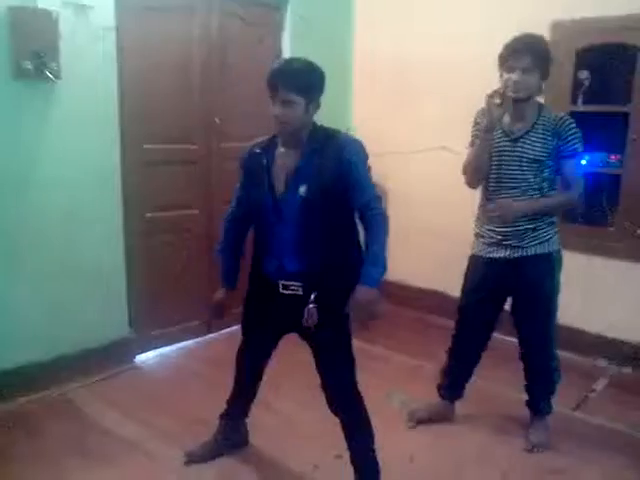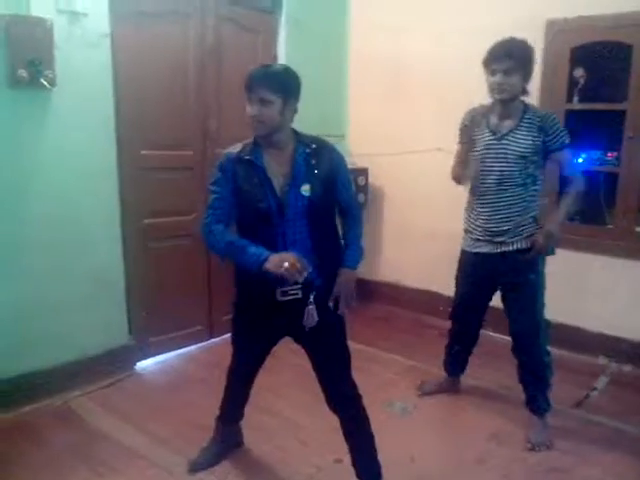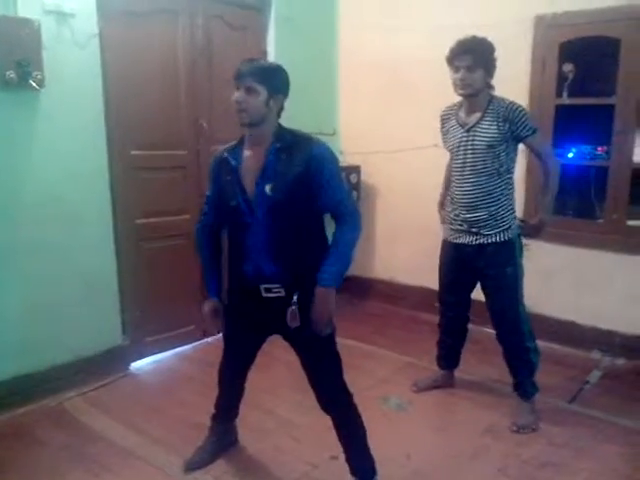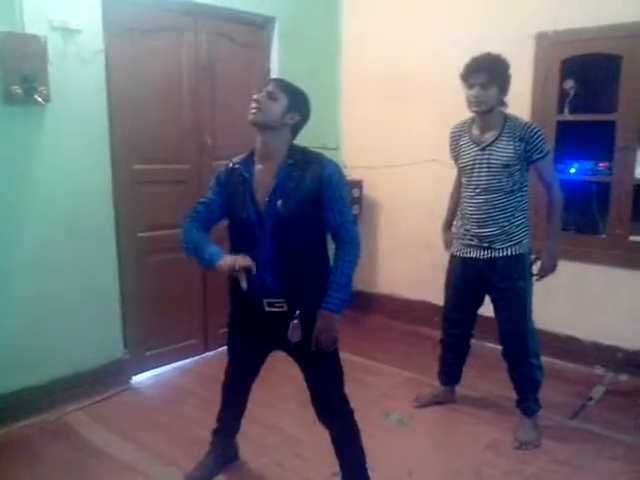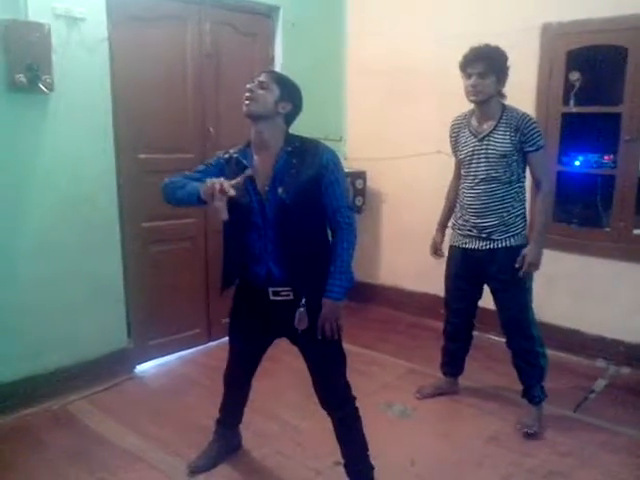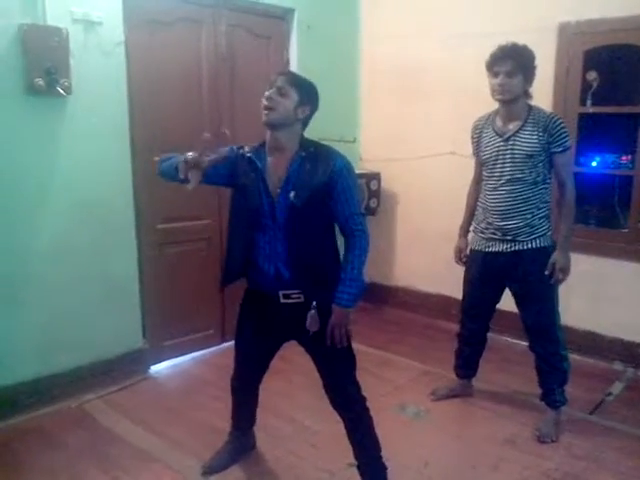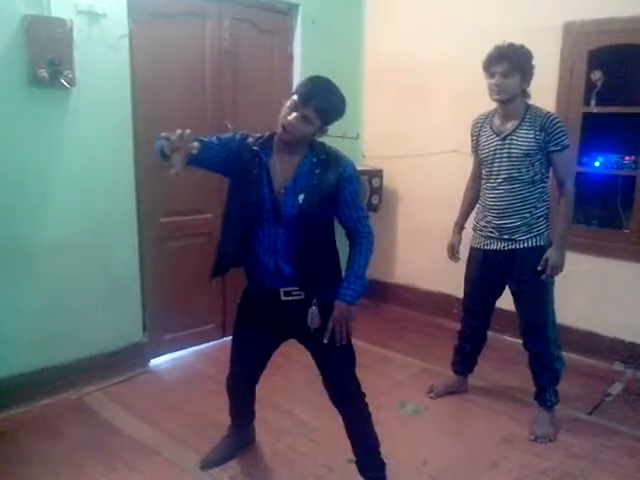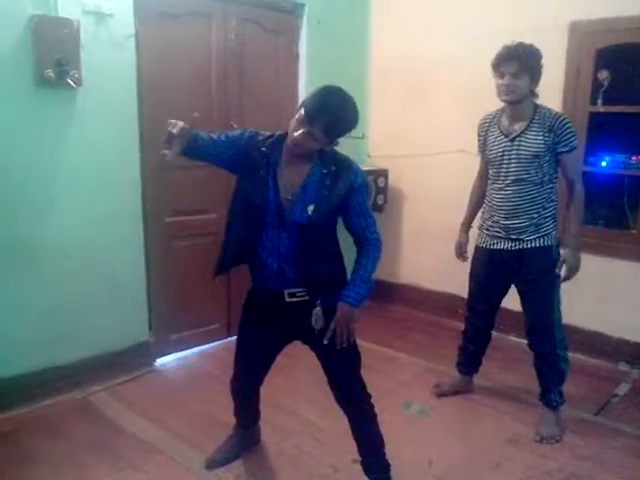
dt=0.5s
person 1, frame 1
left shoulder: (344, 152)
right shoulder: (257, 157)
left elbow: (374, 217)
right elbow: (237, 222)
left wrist: (369, 280)
right wrist: (226, 282)
left hip: (324, 294)
right hip: (267, 290)
left knee: (341, 389)
right knee: (248, 364)
right ankle: (231, 430)
person 1, frame 2
left shoulder: (325, 157)
right shoulder: (234, 164)
left elbow: (352, 213)
right elbow: (213, 229)
left wrist: (349, 265)
right wrist: (265, 258)
left hip: (318, 296)
right hip: (258, 296)
left knee: (341, 392)
right knee: (241, 372)
right ankle: (227, 434)
person 1, frame 3
left shoulder: (311, 154)
right shoulder: (225, 162)
left elbow: (349, 220)
right elbow: (208, 228)
left wrist: (326, 284)
right wrist: (212, 290)
left hip: (301, 295)
right hip: (245, 295)
left knee: (331, 390)
right knee: (231, 369)
right ankle: (222, 431)
person 1, frame 4
left shoulder: (321, 172)
right shoulder: (232, 174)
left elbow: (348, 241)
right elbow: (192, 225)
left wrist: (331, 308)
right wrist: (219, 258)
left hip: (305, 310)
right hip: (250, 308)
left knee: (332, 406)
right knee: (235, 384)
right ankle: (223, 446)
person 1, frame 5
left shoulder: (318, 159)
right shoulder: (231, 163)
left elbow: (345, 228)
right elbow: (171, 188)
left wrist: (334, 294)
right wrist: (204, 189)
left hip: (308, 298)
right hip: (252, 296)
left knee: (335, 393)
right knee: (236, 374)
right ankle: (226, 436)
person 1, frame 6
left shoulder: (331, 166)
right shoulder: (242, 161)
left elbow: (356, 235)
right elbow: (168, 167)
left wrist: (343, 301)
right wrist: (187, 164)
left hip: (316, 302)
right hip: (261, 301)
left knee: (346, 397)
right knee: (244, 379)
right ankle: (241, 437)
person 1, frame 7
left shoulder: (337, 171)
right shoulder: (244, 151)
left elbow: (362, 237)
right elbow: (190, 146)
left wrist: (347, 298)
right wrist: (175, 146)
left hip: (316, 300)
right hip: (260, 297)
left knee: (346, 395)
right knee: (239, 378)
right ankle: (241, 430)
person 1, frame 8
left shoulder: (346, 177)
right shoulder: (252, 148)
left elbow: (369, 243)
right elbow: (203, 143)
left wrist: (350, 300)
right wrist: (183, 138)
left hip: (321, 301)
right hip: (265, 298)
left knee: (352, 396)
right knee: (243, 379)
right ankle: (246, 431)
person 2, frame 1
left shoulder: (561, 128)
right shoulder: (486, 118)
left elbow: (574, 193)
right elbow: (473, 179)
left wrist: (524, 206)
right wrist: (490, 125)
left hip: (537, 253)
right hip: (488, 249)
left knee: (537, 339)
right knee: (469, 331)
left ankle: (539, 414)
right ankle: (446, 402)
person 2, frame 2
left shoulder: (545, 124)
right shoulder: (472, 120)
left elbow: (575, 181)
left wrist: (552, 223)
right wrist: (465, 159)
left hip: (522, 247)
right hip: (476, 243)
left knee: (528, 333)
right knee: (463, 317)
left ankle: (538, 412)
right ankle: (452, 376)
person 2, frame 3
left shoulder: (510, 114)
right shoulder: (447, 117)
left elbow: (549, 163)
left wrist: (541, 215)
left hip: (499, 239)
right hip: (455, 237)
left knee: (509, 319)
right knee: (451, 309)
left ankle: (526, 395)
right ankle: (446, 371)
person 2, frame 4
left shoulder: (525, 134)
right shoulder: (458, 134)
left elbow: (553, 190)
left wrist: (551, 247)
right wrist: (447, 225)
left hip: (509, 255)
right hip: (464, 252)
left knee: (517, 336)
right knee: (454, 325)
left ankle: (529, 413)
right ankle: (447, 386)
person 2, frame 5
left shoulder: (522, 125)
right shoulder: (458, 127)
left elbow: (543, 185)
left wrist: (535, 242)
right wrist: (441, 227)
left hip: (507, 246)
right hip: (463, 244)
left knee: (518, 326)
right knee: (456, 317)
left ankle: (534, 400)
right ankle: (450, 378)
person 2, frame 6
left shoulder: (549, 126)
right shoulder: (481, 127)
left elbow: (567, 189)
left wrist: (563, 247)
right wrist: (463, 232)
left hip: (533, 249)
right hip: (485, 247)
left knee: (543, 331)
right knee: (472, 320)
left ankle: (553, 406)
right ankle: (463, 380)
person 2, frame 7
left shoulder: (547, 125)
right shoulder: (480, 125)
left elbow: (566, 187)
left wrist: (558, 244)
right wrist: (458, 226)
left hip: (530, 246)
right hip: (485, 243)
left knee: (538, 328)
right knee: (473, 316)
left ankle: (546, 404)
right ankle: (460, 376)
person 2, frame 8
left shoulder: (556, 125)
right shoulder: (487, 125)
left elbow: (575, 187)
left wrist: (573, 244)
right wrist: (464, 227)
left hip: (537, 247)
right hip: (490, 243)
left knee: (544, 329)
right knee: (477, 315)
left ankle: (551, 405)
right ankle: (465, 376)
